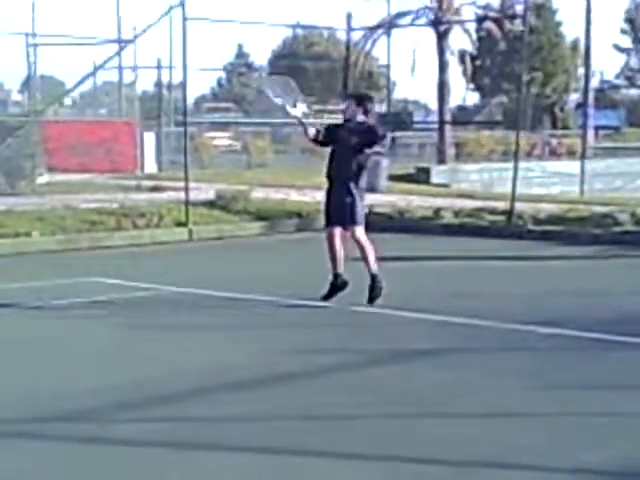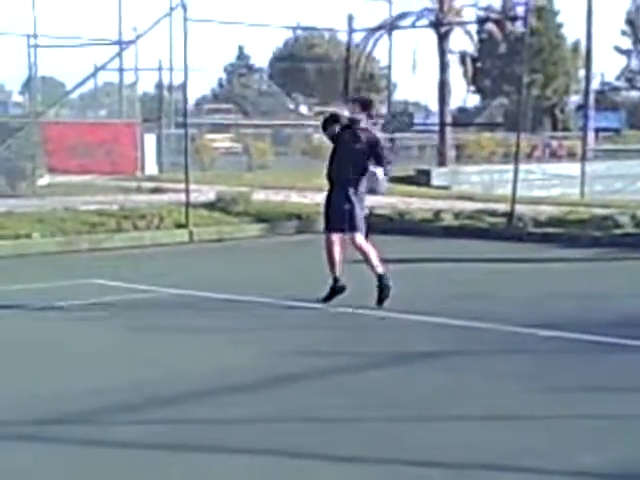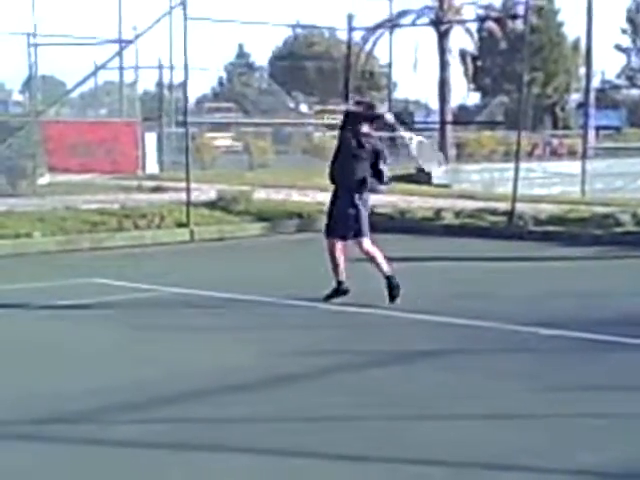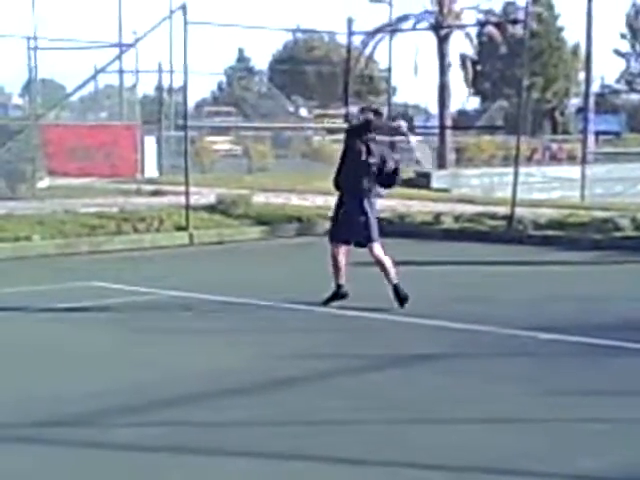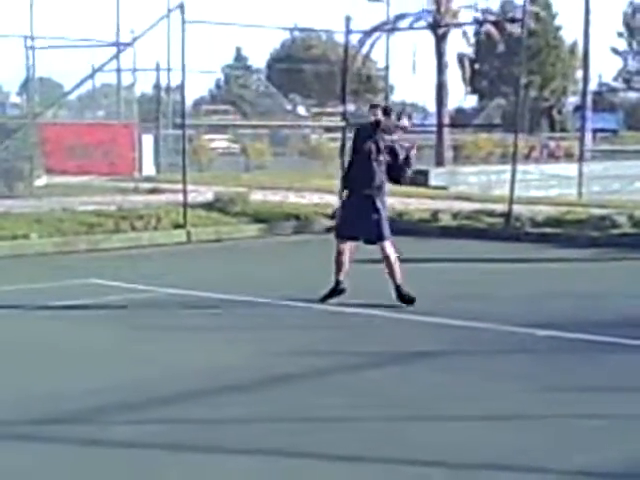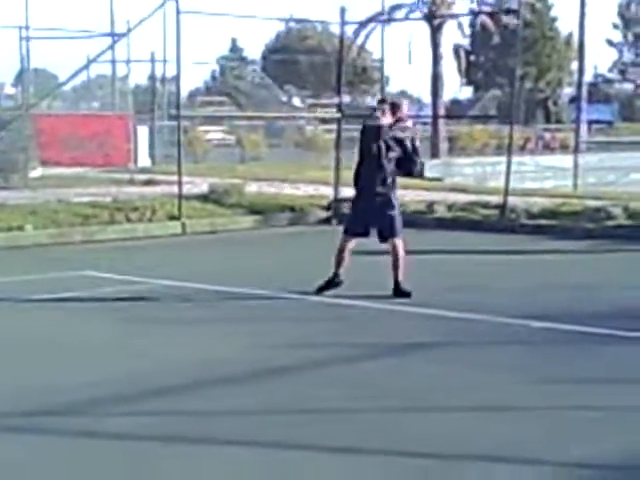
dt=0.1s
person 1, frame 1
left shoulder: (368, 128)
right shoulder: (341, 128)
left elbow: (379, 139)
right elbow: (323, 139)
right wrist: (311, 132)
left hip: (351, 187)
right hip: (334, 187)
left knee: (357, 234)
right knee: (333, 235)
left ankle: (375, 279)
right ankle: (338, 279)
person 1, frame 2
left shoulder: (370, 138)
right shoulder: (344, 129)
left elbow: (382, 163)
right elbow: (328, 126)
right wrist: (340, 119)
left hip: (352, 193)
right hip: (335, 191)
left knee: (357, 240)
right knee: (331, 240)
left ankle: (382, 280)
right ankle: (337, 284)
person 1, frame 3
left shoulder: (375, 145)
right shoulder: (347, 131)
left elbow: (380, 178)
right elbow: (350, 116)
left wrist: (381, 172)
right wrist: (380, 115)
left hip: (357, 197)
right hip: (338, 195)
left knee: (365, 245)
right knee: (333, 244)
left ankle: (390, 280)
right ankle: (340, 285)
person 1, frame 4
left shoulder: (382, 151)
right shoulder: (353, 137)
left elbow: (388, 183)
right elbow: (366, 126)
left wrist: (395, 169)
right wrist: (391, 127)
left hip: (364, 203)
right hip: (344, 201)
left knee: (375, 250)
right knee: (336, 249)
left ankle: (397, 288)
right ankle: (340, 289)
person 1, frame 5
left shoulder: (392, 146)
right shoulder: (362, 134)
right elbow: (374, 126)
left wrist: (405, 157)
left hip: (375, 202)
right hip: (354, 199)
left knee: (386, 248)
right knee: (342, 246)
left ankle: (400, 290)
right ankle: (338, 285)
person 1, frame 6
left shoulder: (399, 141)
right shoulder: (368, 132)
left elbow: (409, 168)
right elbow: (375, 130)
left wrist: (413, 145)
right wrist: (397, 127)
left hip: (385, 198)
right hip: (364, 196)
left knee: (396, 244)
right knee: (346, 243)
left ankle: (398, 285)
right ankle: (336, 277)
